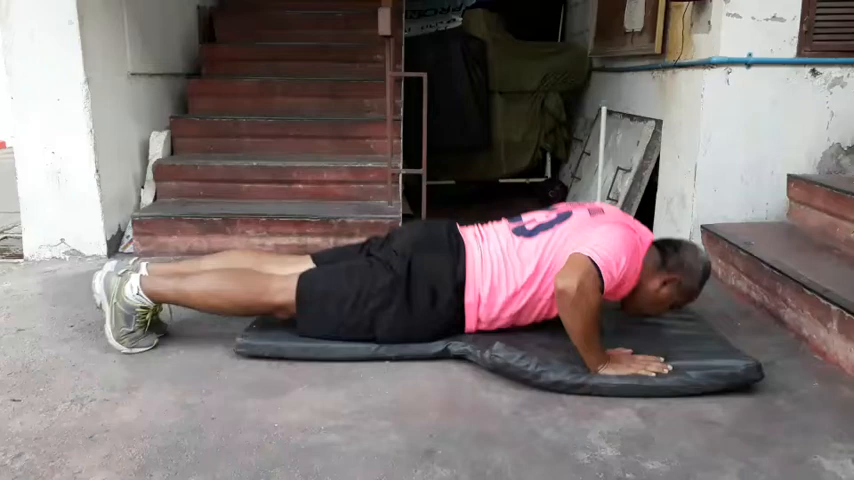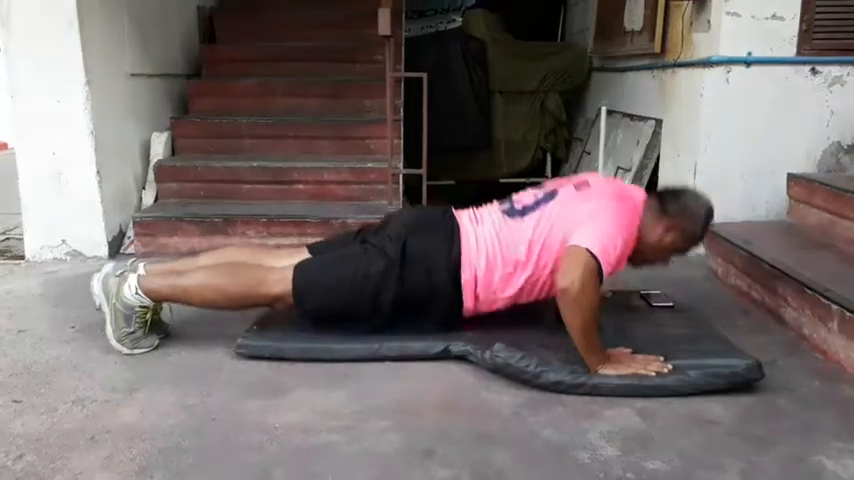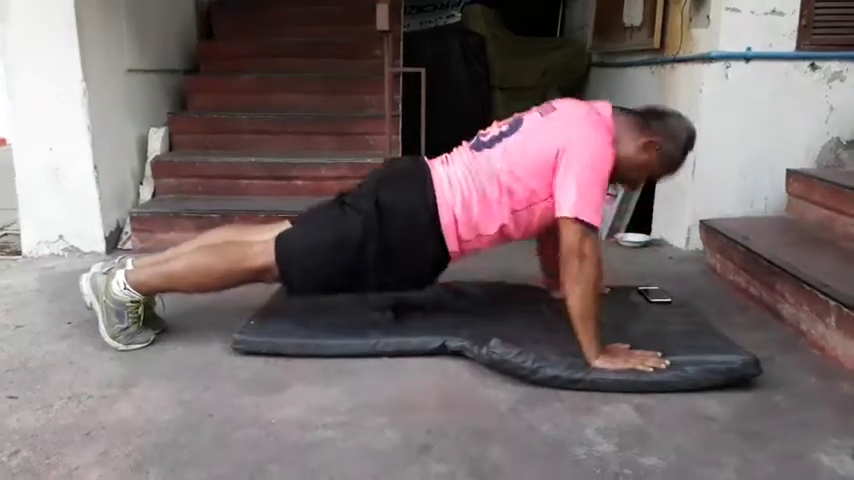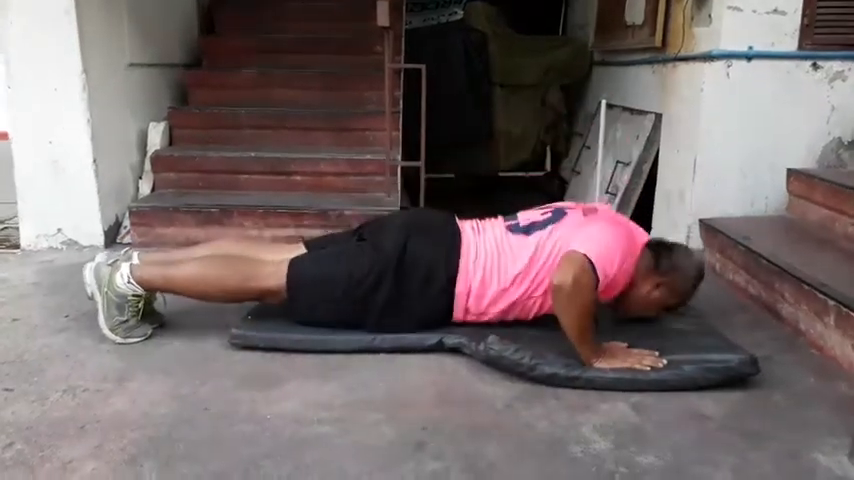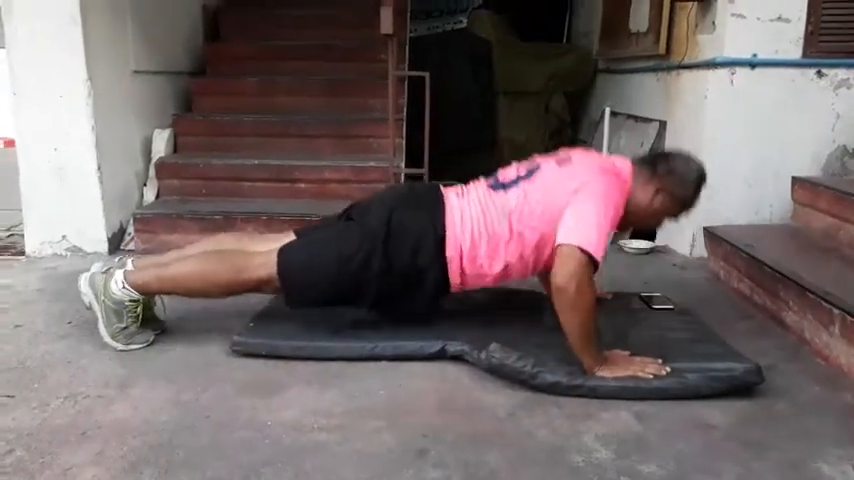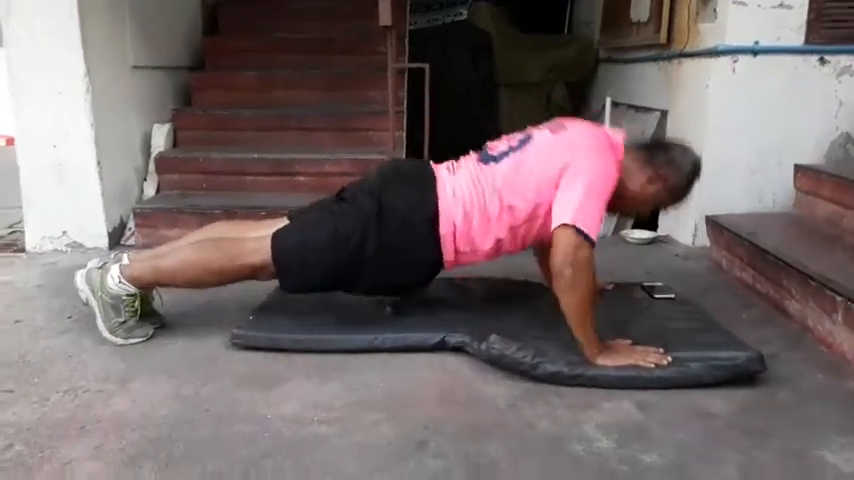
dt=0.4s
person 1, frame 1
left shoulder: (606, 222)
right shoulder: (624, 244)
right elbow: (573, 284)
right wrist: (600, 360)
left hip: (439, 249)
right hip: (435, 290)
left knee: (291, 269)
right knee: (285, 296)
left ankle: (144, 272)
right ankle: (140, 286)
person 1, frame 2
left shoulder: (601, 190)
right shoulder: (618, 214)
right elbow: (573, 284)
left wrist: (583, 302)
right wrist: (598, 360)
left hip: (435, 235)
right hip: (432, 271)
left knee: (288, 263)
right knee: (282, 286)
left ankle: (139, 272)
right ankle: (139, 287)
person 1, frame 3
left shoulder: (577, 120)
right shoulder: (594, 143)
left elbow: (541, 203)
right elbow: (579, 249)
left wrist: (557, 285)
right wrist: (598, 351)
left hip: (415, 188)
right hip: (411, 221)
left knee: (268, 242)
right knee: (265, 260)
left ankle: (128, 269)
right ankle: (124, 284)
person 1, frame 4
left shoulder: (602, 223)
right shoulder: (619, 245)
right elbow: (569, 279)
left wrist: (580, 298)
right wrist: (595, 353)
left hip: (430, 237)
right hip: (428, 275)
left knee: (281, 257)
right knee: (275, 280)
left ankle: (136, 263)
right ankle: (130, 277)
person 1, frame 5
left shoulder: (588, 166)
right shoulder: (605, 189)
right elbow: (571, 279)
left wrist: (568, 303)
right wrist: (595, 362)
left hip: (422, 214)
right hip: (417, 247)
left knee: (273, 248)
right knee: (267, 270)
left ankle: (128, 268)
right ankle: (126, 285)
person 1, frame 6
left shoulder: (583, 140)
right shoulder: (598, 162)
left elbow: (544, 214)
right elbow: (569, 257)
left wrist: (566, 283)
right wrist: (598, 350)
left hip: (414, 192)
right hip: (409, 226)
left knee: (265, 237)
right knee: (261, 257)
left ankle: (129, 259)
right ankle: (122, 277)
